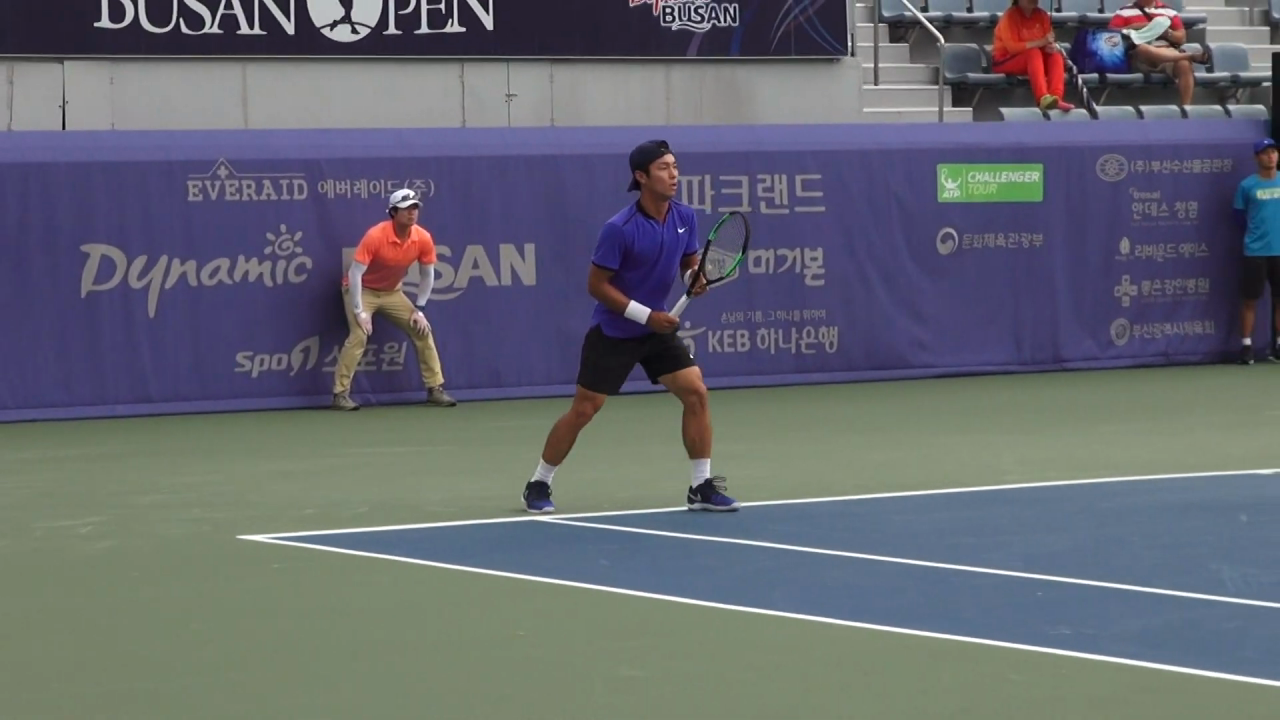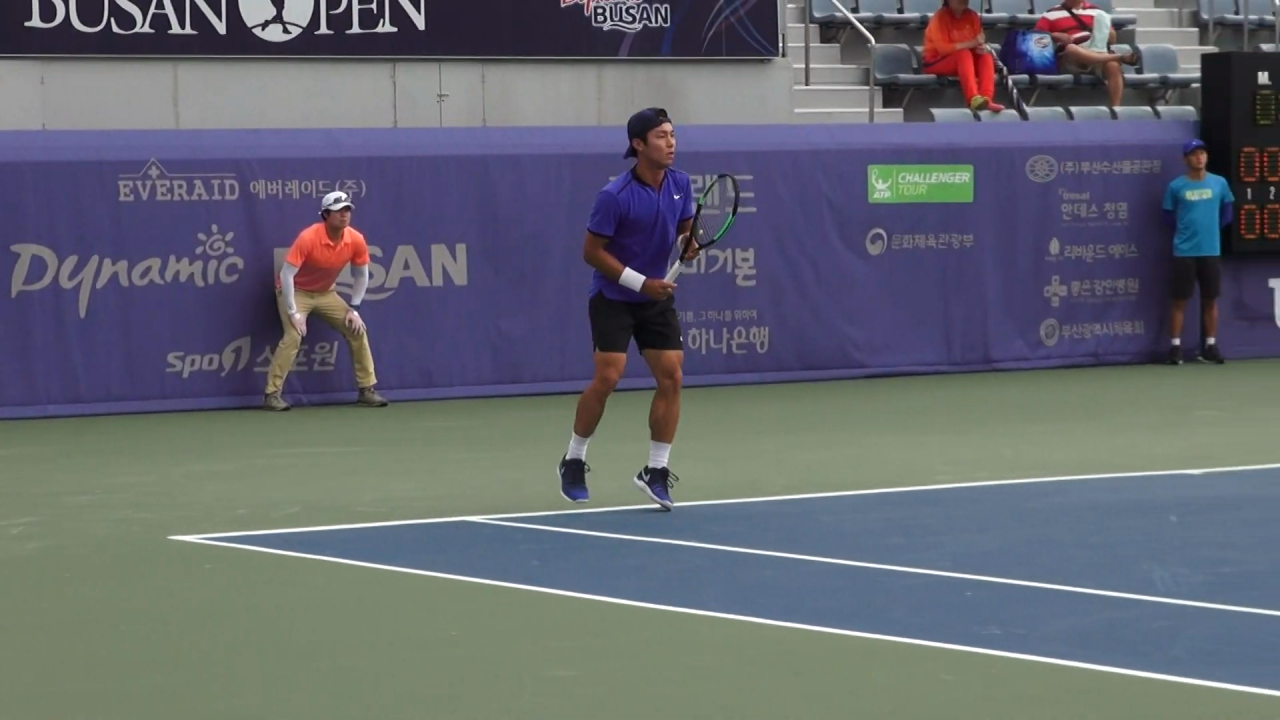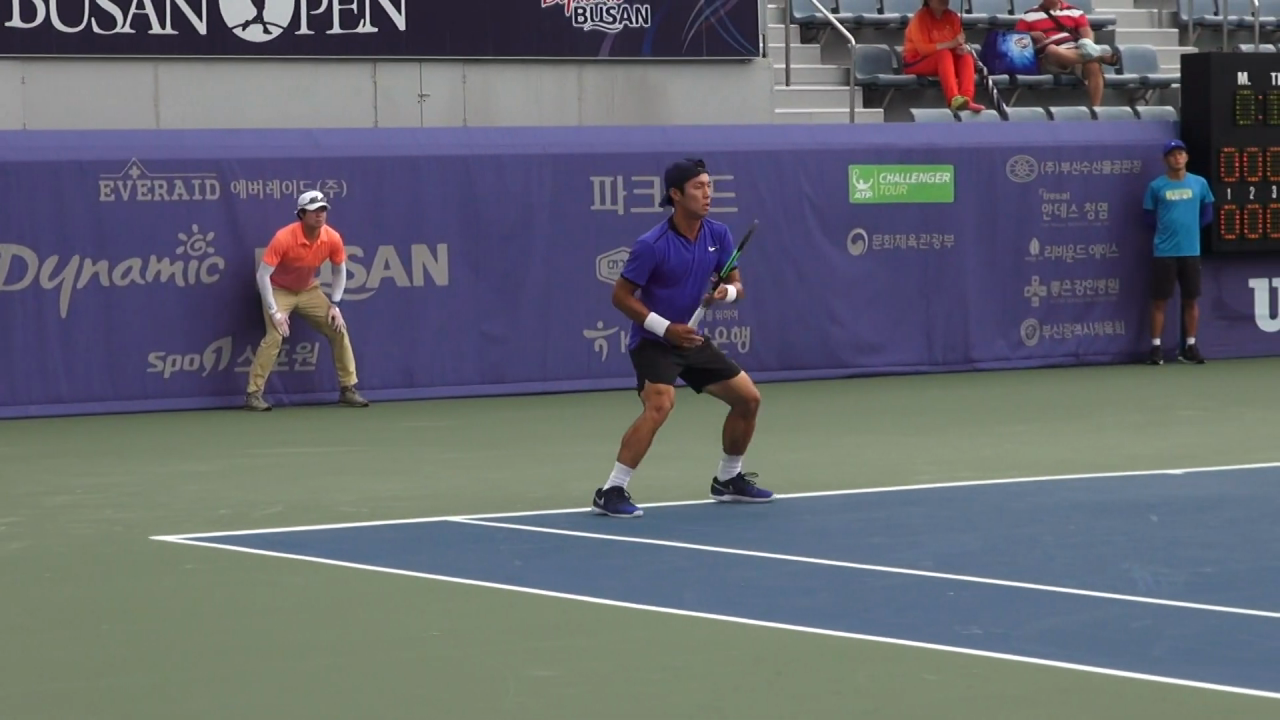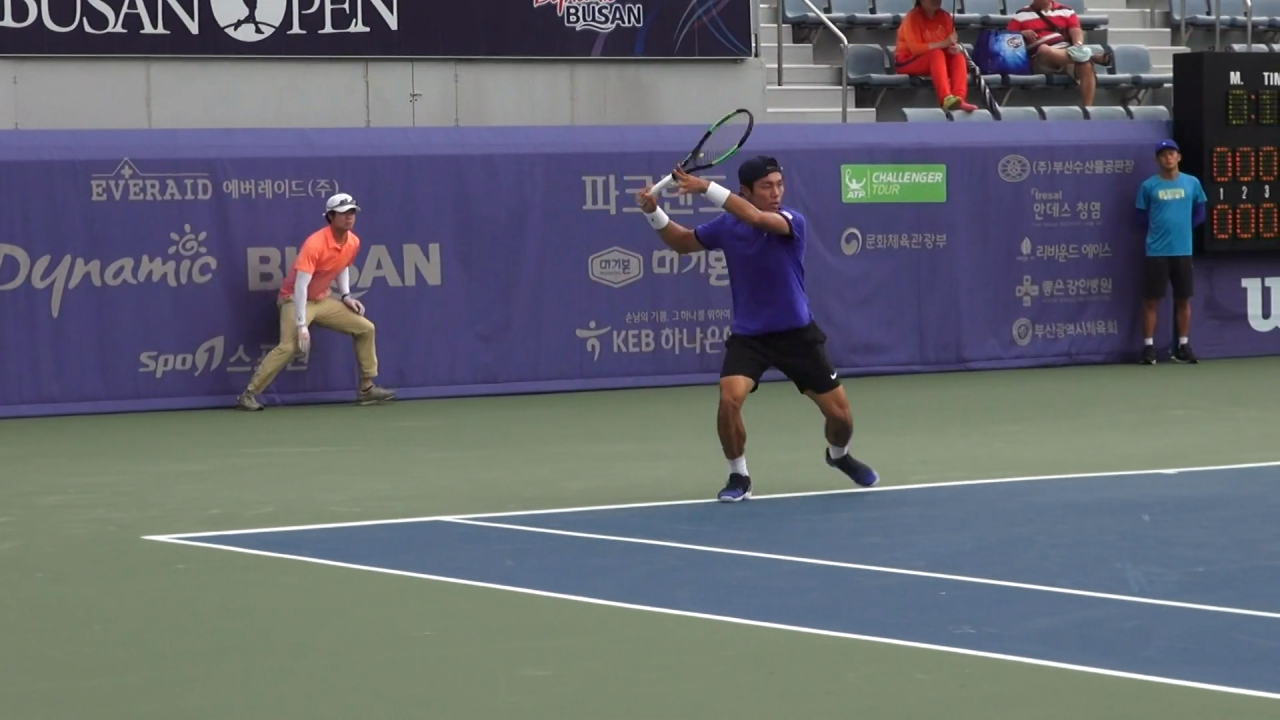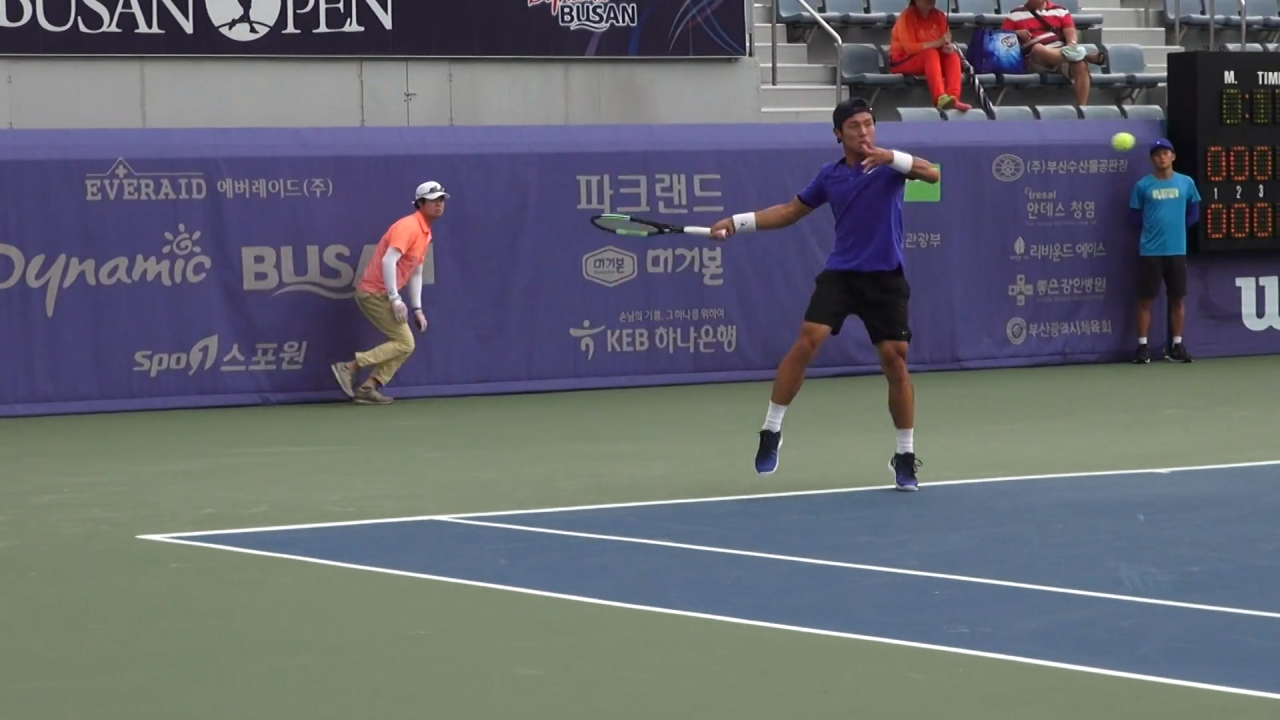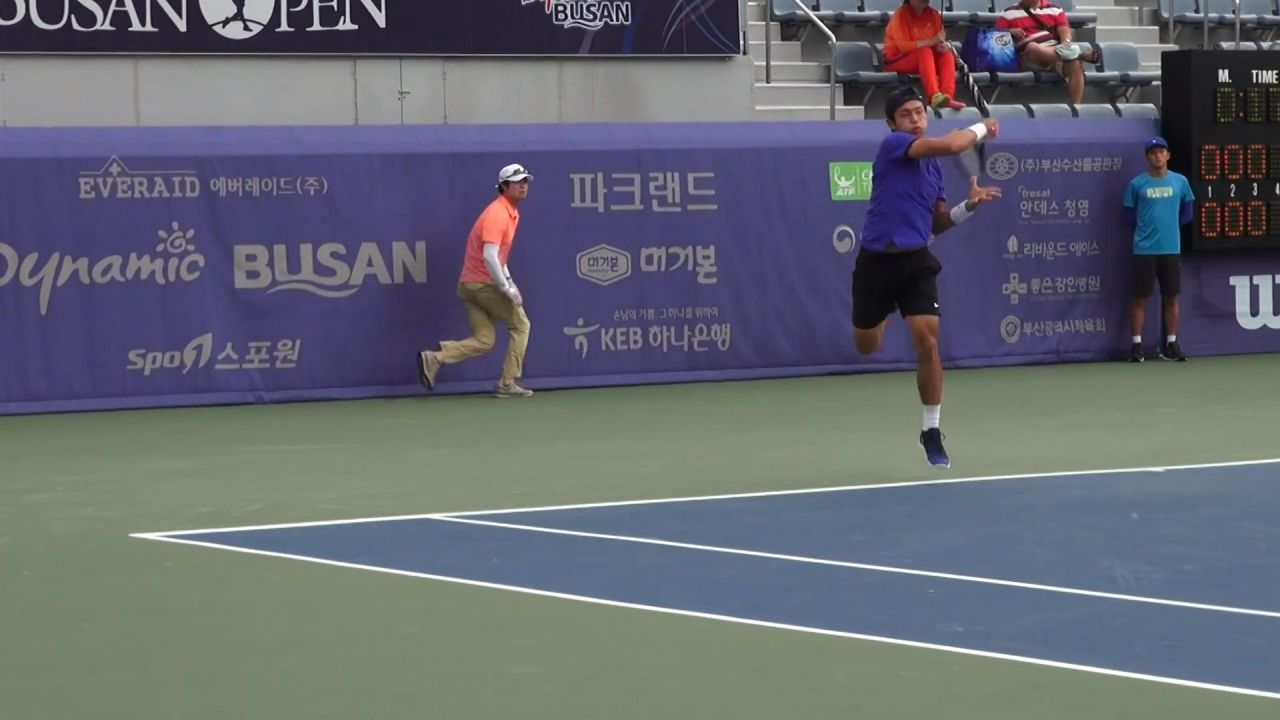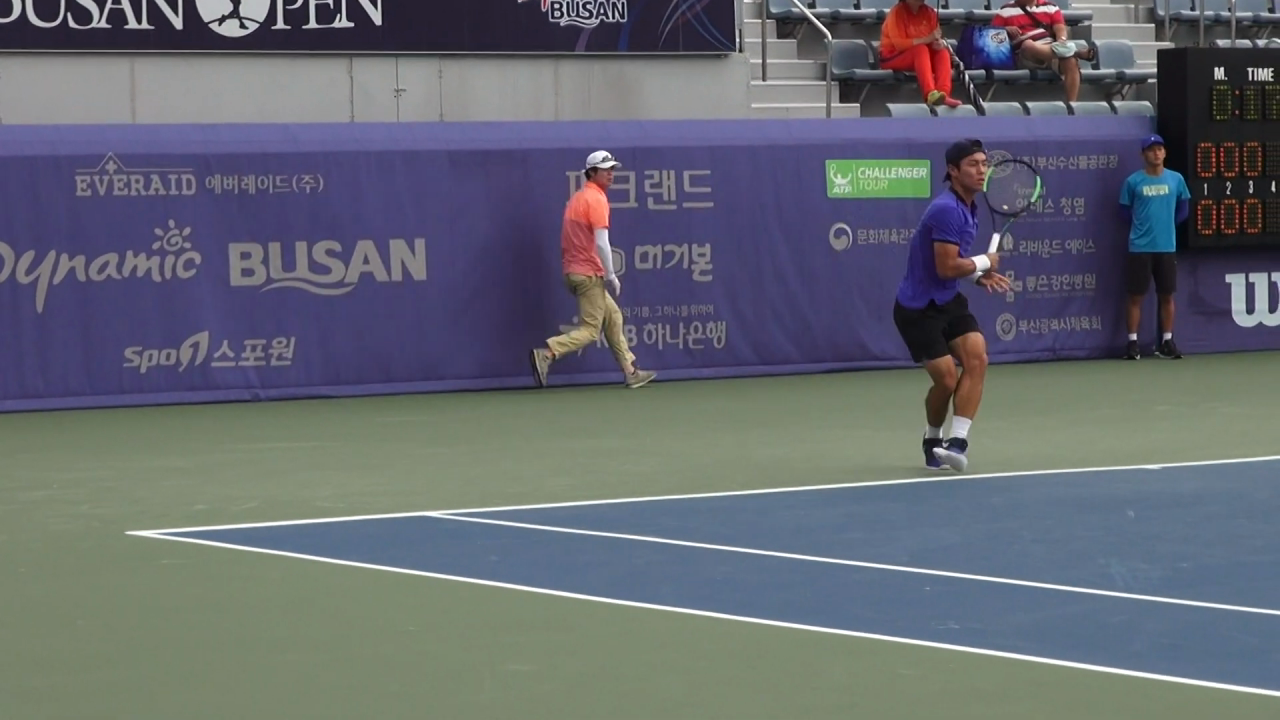
dt=0.3s
person 1, frame 1
left shoulder: (687, 219)
right shoulder: (619, 229)
left elbow: (691, 262)
right elbow: (596, 285)
left wrist: (696, 277)
right wrist: (644, 314)
left hip: (660, 330)
right hip: (614, 331)
left knee: (697, 397)
right knee: (583, 411)
left ankle: (702, 486)
right ankle: (539, 484)
person 1, frame 2
left shoulder: (680, 184)
right shoulder: (614, 195)
left elbow: (685, 229)
right elbow: (591, 252)
left wrist: (688, 246)
right wrist: (639, 282)
left hip: (656, 297)
right hip: (612, 298)
left knee: (671, 380)
right knee: (607, 380)
left ankle: (656, 470)
right ankle: (573, 461)
person 1, frame 3
left shoulder: (718, 234)
right shoulder: (651, 246)
left elbow: (736, 285)
right elbow: (621, 296)
left wrist: (727, 293)
right wrist: (663, 328)
left hip: (695, 342)
right hip: (654, 343)
left knee: (749, 399)
right knee: (660, 406)
left ankle: (727, 478)
right ankle: (611, 491)
person 1, frame 4
left shoulder: (790, 219)
right shoulder: (726, 228)
left elbow: (762, 221)
right elbow: (683, 241)
left wrist: (707, 187)
right wrist: (653, 212)
left hip: (796, 333)
right hip: (748, 337)
left knee: (839, 412)
right knee: (730, 400)
left ankle: (839, 455)
right ankle: (739, 476)
person 1, frame 5
left shoulder: (889, 165)
right shoulder: (828, 175)
left elbow: (931, 173)
right elbow: (787, 213)
left wrist: (892, 157)
right wrist: (738, 222)
left hip: (885, 280)
right hip: (839, 276)
left knee: (895, 363)
right knee: (804, 348)
left ankle: (905, 455)
right ankle: (770, 434)
person 1, frame 6
left shoulder: (933, 167)
right shoulder: (892, 145)
left elbow: (938, 225)
right elbow: (947, 145)
left wrist: (969, 204)
right wrist: (981, 129)
left hip: (917, 262)
right hip: (878, 261)
left knee: (927, 342)
right knee: (867, 345)
left ankle: (931, 431)
right ankle: (871, 325)
person 1, frame 7
left shoulder: (969, 208)
right shoulder: (944, 209)
right elbow: (947, 267)
left wrist: (984, 272)
right wrist: (987, 262)
left hip: (949, 301)
right hip: (917, 307)
left knee: (976, 356)
right knee: (948, 379)
left ankle: (954, 442)
right ankle: (933, 439)
person 2, frame 1
right shoulder: (1247, 185)
right elbow: (1240, 214)
right wrist: (1254, 231)
right hip: (1255, 251)
right knee: (1249, 300)
right ankle: (1246, 345)
person 2, frame 2
left shoulder: (1220, 183)
right shoulder: (1176, 186)
left elbow: (1227, 213)
right elbow: (1170, 216)
left wrist: (1210, 228)
right wrist: (1187, 229)
left hip: (1211, 251)
right hip: (1184, 252)
left knee: (1210, 300)
right knee: (1180, 301)
left ankle: (1210, 346)
right ankle: (1175, 346)
person 2, frame 3
left shoulder: (1200, 183)
right shoulder: (1156, 186)
left elbow: (1207, 213)
right elbow: (1149, 216)
left wrist: (1190, 228)
right wrist: (1166, 230)
left hip: (1191, 251)
right hip: (1164, 252)
left knee: (1191, 300)
right knee: (1160, 301)
left ankle: (1190, 346)
right ankle: (1156, 347)
person 2, frame 4
left shoulder: (1192, 183)
right shoulder: (1148, 185)
left elbow: (1200, 213)
right elbow: (1142, 215)
left wrist: (1182, 227)
right wrist: (1159, 229)
left hip: (1183, 251)
right hip: (1156, 252)
left knee: (1183, 300)
right knee: (1152, 300)
left ankle: (1183, 346)
right ankle: (1148, 346)
person 2, frame 5
left shoulder: (1186, 183)
right shoulder: (1142, 185)
left elbow: (1194, 213)
right elbow: (1136, 215)
left wrist: (1176, 227)
right wrist: (1153, 229)
left hip: (1177, 250)
right hip: (1150, 251)
left knee: (1177, 299)
right knee: (1146, 300)
left ankle: (1177, 345)
right ankle: (1143, 345)
person 2, frame 6
left shoulder: (1180, 181)
right shoulder: (1137, 183)
left elbow: (1187, 212)
right elbow: (1130, 213)
left wrist: (1169, 226)
right wrist: (1147, 227)
left hip: (1171, 249)
right hip: (1144, 250)
left knee: (1171, 298)
right knee: (1140, 298)
left ankle: (1171, 343)
right ankle: (1137, 344)
person 2, frame 7
left shoulder: (1176, 179)
right shoulder: (1133, 181)
left elbow: (1183, 210)
right elbow: (1125, 211)
left wrist: (1166, 223)
right wrist: (1141, 225)
left hip: (1167, 247)
right hip: (1139, 248)
left knee: (1167, 296)
right knee: (1135, 296)
left ankle: (1167, 342)
right ankle: (1132, 342)
person 3, frame 1
left shoulder: (424, 239)
right shoulder: (375, 236)
left elbow: (427, 276)
right elbow: (354, 274)
left wrist: (419, 309)
right wrist: (359, 311)
left hip: (392, 291)
right hip: (362, 290)
left knee: (422, 330)
right knee: (358, 335)
left ankle: (435, 389)
right ankle: (340, 393)
person 3, frame 2
left shoulder: (356, 240)
right shoulder: (308, 238)
left elbow: (362, 276)
right elbow: (286, 275)
left wrist: (354, 309)
right wrist: (294, 313)
left hip: (326, 292)
right hip: (296, 291)
left knee: (357, 330)
right knee: (293, 336)
left ankle: (367, 389)
right ankle: (272, 394)
person 3, frame 3
left shoulder: (333, 238)
right shoulder: (284, 238)
left elbow: (339, 271)
right elbow: (262, 275)
left wrist: (335, 304)
right wrist: (273, 312)
left hip: (309, 291)
right hip: (279, 290)
left knee: (338, 330)
right knee: (275, 335)
left ankle: (348, 390)
right ankle: (254, 393)
person 3, frame 4
left shoulder: (353, 242)
right shoulder: (315, 243)
right elbow: (300, 286)
left wrist: (346, 296)
right wrist: (301, 326)
left hip: (322, 300)
right hip: (294, 298)
left knee: (365, 329)
right knee: (288, 346)
left ankle: (367, 387)
right ankle: (249, 393)
person 3, frame 5
left shoulder: (426, 234)
right shoulder: (408, 226)
left elbow: (416, 273)
right elbow: (388, 261)
left wrist: (417, 309)
right wrist: (395, 298)
left hip: (380, 294)
right hip: (375, 292)
left knee: (404, 343)
right knee: (404, 343)
left ankle: (367, 388)
right ankle: (349, 368)
person 3, frame 6
left shoulder: (511, 213)
right shoulder: (497, 213)
right elbow: (489, 256)
left wrist: (509, 281)
right wrist: (507, 289)
left hip: (470, 283)
right hip: (483, 283)
left knee: (483, 341)
right knee: (521, 326)
left ankle: (434, 359)
right ankle: (507, 384)
person 3, frame 7
left shoulder: (579, 196)
right shoulder: (596, 200)
right elbow: (601, 243)
right wrist: (611, 276)
left hip: (575, 272)
right hip: (587, 273)
left knee: (613, 317)
right knee: (590, 329)
left ankle: (630, 372)
right ankle: (545, 353)
